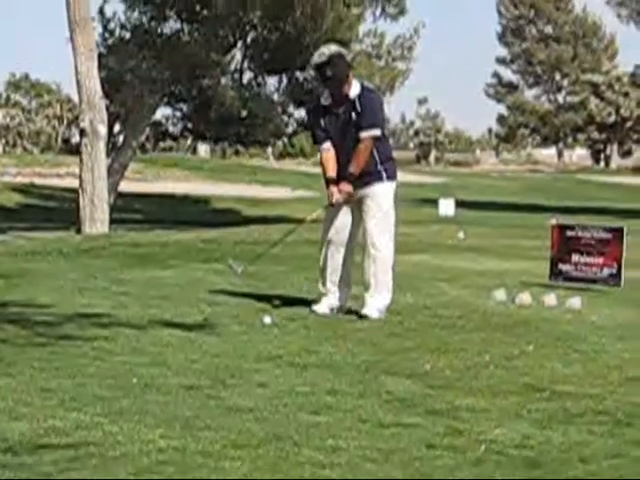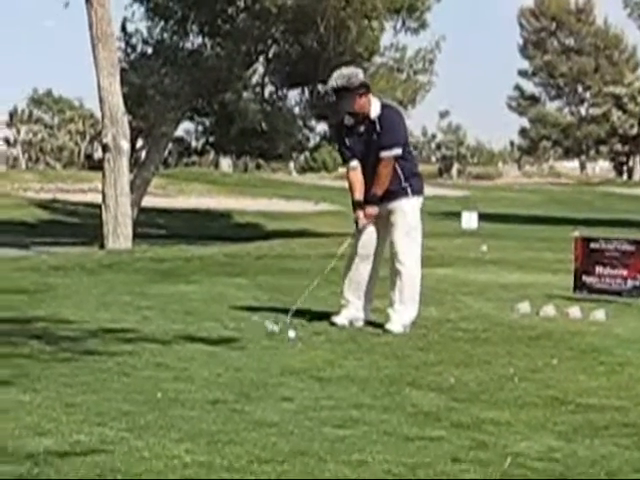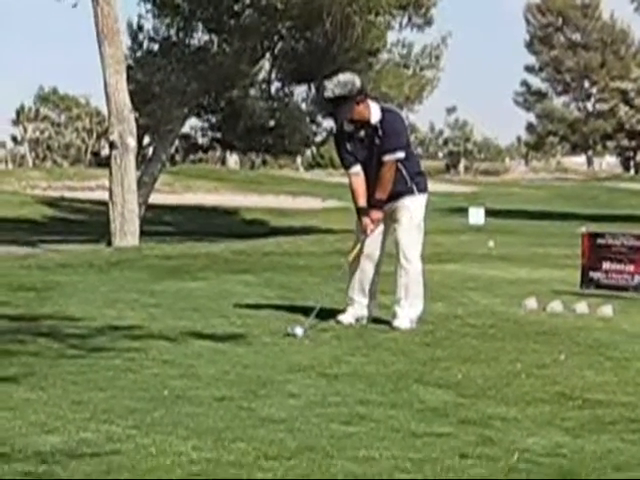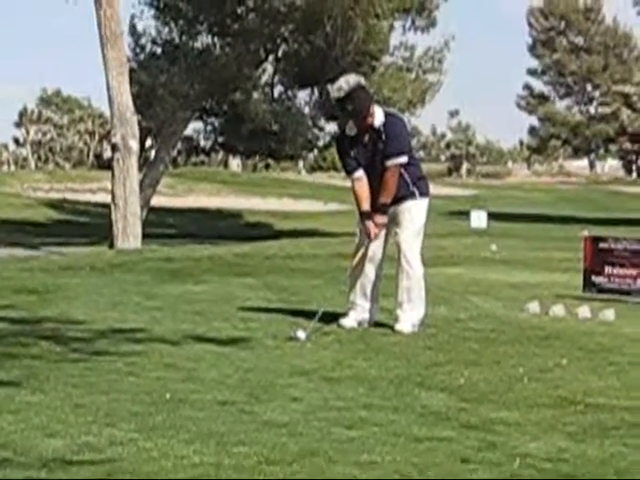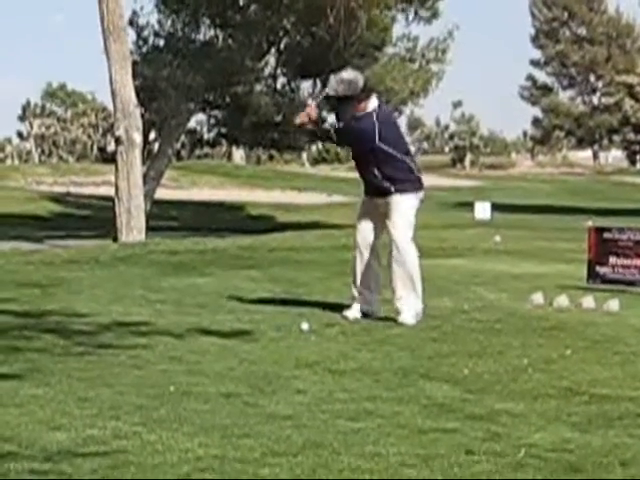
dt=1s
person 1, frame 1
left shoulder: (368, 98)
right shoulder: (318, 110)
left elbow: (367, 142)
right elbow: (326, 149)
left wrist: (348, 179)
right wrist: (331, 183)
left hip: (376, 180)
right hip: (343, 183)
left knee: (377, 240)
right knee: (334, 240)
left ankle: (377, 301)
right ankle: (333, 297)
person 1, frame 2
left shoulder: (389, 116)
right shoulder: (344, 127)
left elbow: (387, 163)
right elbow: (353, 168)
left wrist: (372, 201)
right wrist: (359, 205)
left hip: (403, 194)
right hip: (370, 200)
left knee: (404, 256)
right knee: (360, 253)
left ankle: (402, 316)
right ankle: (354, 310)
person 1, frame 3
left shoulder: (390, 119)
right shoulder: (343, 132)
left elbow: (390, 166)
right elbow: (355, 174)
left wrist: (377, 205)
right wrist: (363, 211)
left hip: (407, 193)
right hip: (373, 199)
left knee: (407, 252)
right knee: (365, 251)
left ankle: (407, 312)
right ankle: (358, 307)
person 1, frame 4
left shoulder: (392, 124)
right shoulder: (344, 138)
left elbow: (392, 171)
right elbow: (358, 178)
left wrist: (382, 210)
right wrist: (367, 215)
left hip: (409, 197)
right hip: (375, 202)
left knee: (408, 253)
right knee: (366, 253)
left ankle: (410, 316)
right ankle: (361, 311)
person 1, frame 5
left shoulder: (366, 126)
right shoulder: (366, 111)
left elbow: (334, 136)
right elbow: (339, 132)
left wrist: (311, 122)
right wrist: (314, 118)
left hip: (402, 190)
right hip: (375, 192)
left knee: (401, 242)
right knee: (364, 242)
left ankle: (410, 307)
right ankle: (365, 302)
